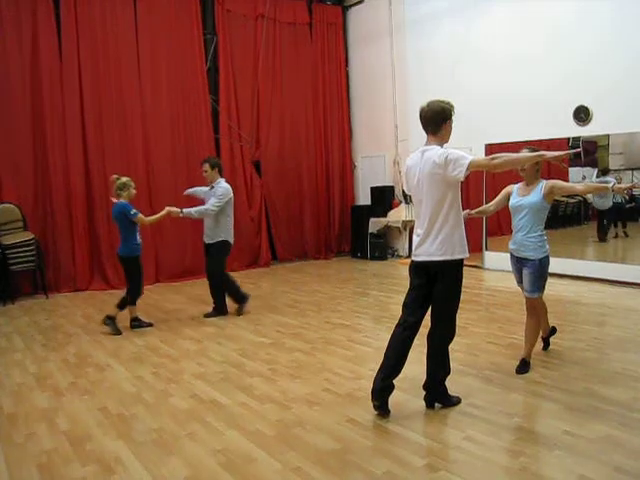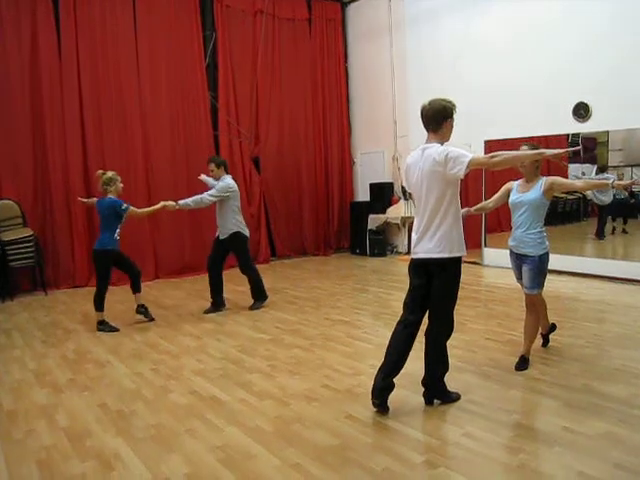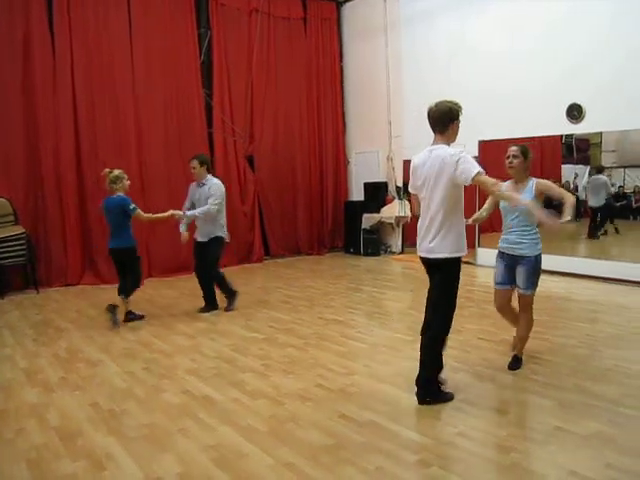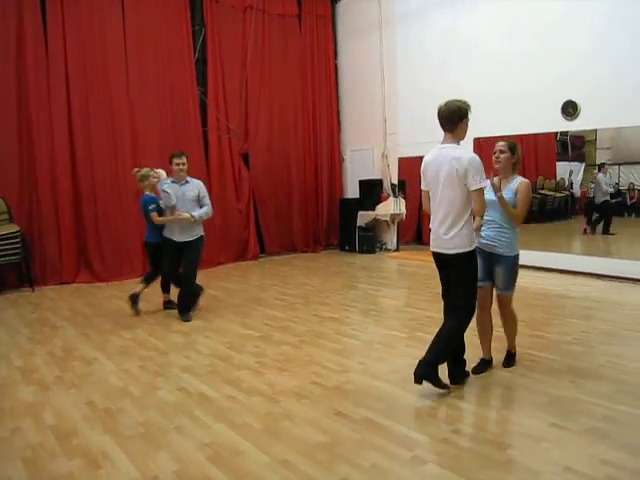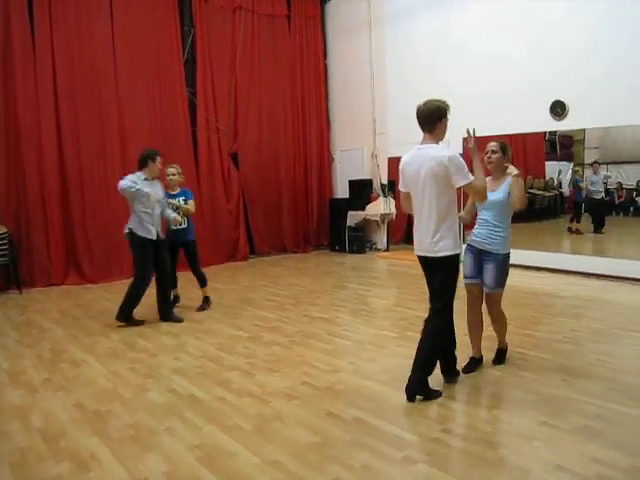
dt=0.4s
person 1, frame 1
left shoulder: (411, 162)
right shoulder: (445, 158)
right elbow: (493, 163)
left wrist: (456, 213)
right wrist: (540, 155)
left hip: (420, 255)
right hip: (446, 256)
left knee: (408, 322)
right knee: (441, 327)
left ankle: (381, 388)
right ankle: (435, 392)
person 1, frame 2
left shoulder: (411, 159)
right shoulder: (446, 156)
right elbow: (492, 161)
right wrist: (541, 153)
left hip: (419, 252)
right hip: (444, 253)
left knee: (409, 320)
right knee: (439, 323)
left ankle: (382, 387)
right ankle: (433, 388)
person 1, frame 3
left shoulder: (418, 161)
right shoulder: (455, 158)
right elbow: (491, 185)
right wrist: (533, 207)
left hip: (425, 247)
right hip: (445, 249)
left knee: (439, 311)
right knee: (438, 316)
left ankle: (430, 373)
right ankle: (427, 386)
person 1, frame 4
left shoulder: (428, 159)
right shoulder: (469, 160)
right elbow: (478, 208)
right wrist: (476, 223)
left hip: (438, 245)
right hip: (461, 246)
left knee: (452, 307)
right knee: (463, 309)
left ankle: (457, 369)
right ankle: (429, 364)
person 1, frame 5
left shoulder: (406, 160)
right shoulder: (448, 158)
right elbow: (481, 194)
right wrist: (476, 158)
left hip: (422, 246)
right hip: (444, 247)
left knee: (440, 308)
right knee: (439, 313)
left ankle: (449, 367)
right ankle: (418, 382)
person 2, frame 1
left shoulder: (548, 186)
right shoulder: (511, 189)
left elbow: (580, 188)
right elbow: (491, 207)
left wrist: (612, 187)
right wrist: (472, 212)
left hip: (535, 255)
right hip: (515, 253)
left knee: (532, 304)
right knee: (533, 299)
left ankle: (526, 356)
right ankle: (547, 329)
person 2, frame 2
left shoulder: (547, 183)
right shoulder: (511, 186)
left elbow: (579, 184)
right elbow: (490, 204)
left wrist: (612, 183)
right wrist: (471, 210)
left hip: (535, 251)
right hip: (515, 249)
left knee: (531, 301)
right knee: (532, 296)
left ankle: (525, 353)
right ankle: (546, 327)
person 2, frame 3
left shoulder: (538, 185)
right shoulder: (501, 188)
left elbow: (568, 197)
right elbow: (484, 213)
left wrist: (567, 217)
right wrist: (468, 222)
left hip: (529, 253)
right hip: (505, 252)
left knee: (524, 303)
right knee: (500, 303)
left ankle: (518, 353)
right ankle: (521, 331)
person 2, frame 4
left shoulder: (522, 184)
right shoulder: (487, 184)
left elbow: (517, 219)
left wrist: (500, 195)
left hip: (505, 252)
right hip: (481, 248)
left knee: (504, 305)
right knee: (481, 305)
left ankle: (511, 350)
right ankle: (486, 356)
person 2, frame 5
left shoulder: (513, 182)
left elbow: (519, 205)
right elbow: (467, 216)
left wrist: (515, 175)
left hip: (497, 250)
right hip: (474, 246)
left knee: (492, 305)
right knee: (472, 303)
left ankle: (502, 346)
right ankle: (475, 355)
person 3, frame 1
left shoulder: (224, 189)
right shoulder: (211, 189)
left elbow: (209, 210)
right elbow: (202, 192)
left wrist: (182, 212)
right wrist: (189, 192)
left hip: (222, 239)
right hip: (210, 239)
left knee: (217, 272)
right knee: (211, 273)
left ankle: (241, 299)
right ankle: (220, 307)
person 3, frame 2
left shoulder: (227, 185)
right shoulder: (222, 183)
left elbow: (204, 200)
left wrist: (178, 204)
right wrist: (205, 178)
left hip: (236, 233)
right hip: (223, 234)
left knee: (246, 266)
right knee: (213, 266)
left ankle: (260, 297)
right ankle: (217, 303)
person 3, frame 3
left shoulder: (216, 185)
right shoulder: (193, 187)
left elbow: (211, 209)
right elbow: (188, 207)
left wrist: (185, 215)
right wrist: (183, 228)
left hip: (216, 235)
right hip: (200, 236)
left knee: (210, 269)
right knee: (200, 270)
left ankle: (231, 295)
right ankle: (210, 302)
person 3, frame 4
left shoulder: (198, 185)
right shoulder: (164, 185)
left elbow: (208, 210)
right elbow: (168, 205)
left wrist: (192, 216)
right wrist: (164, 180)
left hip: (194, 236)
right hip: (172, 237)
left knee: (188, 273)
right knee: (170, 272)
left ankle: (185, 308)
right ankle: (195, 290)
person 3, frame 5
left shoulder: (158, 185)
right shoulder: (132, 180)
left elbow: (163, 209)
right elbow: (122, 187)
left wrist: (174, 216)
right wrist: (147, 193)
left hip: (157, 236)
right hip: (139, 235)
left knee: (164, 273)
right knee: (144, 275)
left ankle: (166, 312)
right ankle: (125, 314)
person 4, frame 1
left shoulder: (118, 206)
right shoulder: (124, 207)
right elbow: (145, 221)
right wrist: (164, 212)
left hip: (128, 253)
right hip: (130, 254)
left knee: (135, 286)
right knee: (135, 289)
left ankle: (134, 319)
right ankle: (110, 317)
person 4, frame 2
left shoulder: (102, 202)
right shoulder: (114, 203)
left elbow: (94, 201)
right elbow: (138, 212)
left wrist: (88, 201)
right wrist: (159, 206)
left hip: (111, 249)
right hip: (104, 250)
left knee: (134, 272)
right knee: (103, 284)
left ankle: (140, 306)
right ankle: (100, 322)
person 4, frame 3
left shoulder: (107, 201)
right shoulder: (123, 200)
right elbow: (143, 217)
right wrist: (167, 214)
left hip: (113, 247)
right hip: (126, 246)
left knee: (124, 279)
right knee: (135, 279)
left ankle: (128, 311)
right ankle: (114, 306)
person 4, frame 4
left shoulder: (151, 197)
right shoulder: (149, 199)
left elbow: (164, 212)
right elbow: (157, 220)
right wrist: (175, 217)
left hip: (151, 241)
right hip: (156, 241)
left knee: (155, 271)
left ankle: (136, 294)
right ankle: (167, 300)
person 4, frame 5
left shoulder: (186, 192)
right shoulder: (163, 195)
left elbow: (191, 209)
left wrist: (176, 204)
left hip: (187, 237)
right hip: (171, 237)
left knee: (195, 267)
right knee: (170, 268)
left ankle: (206, 297)
right ankle: (175, 297)
